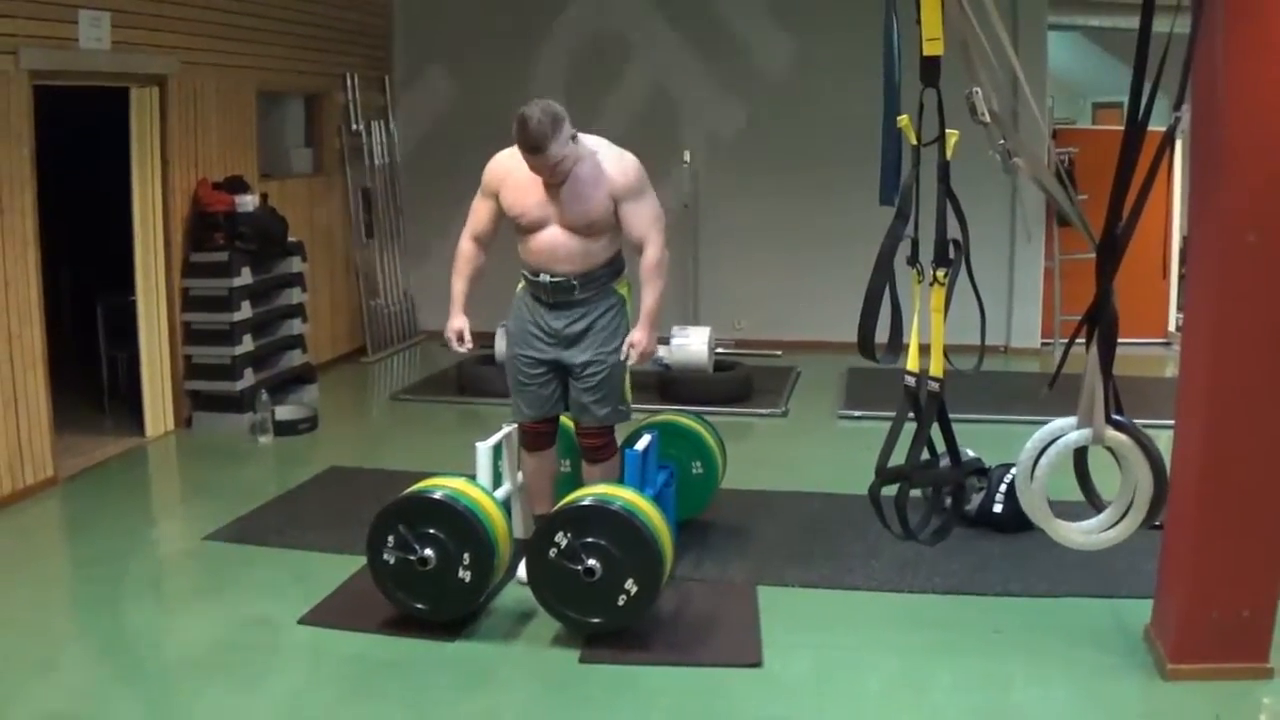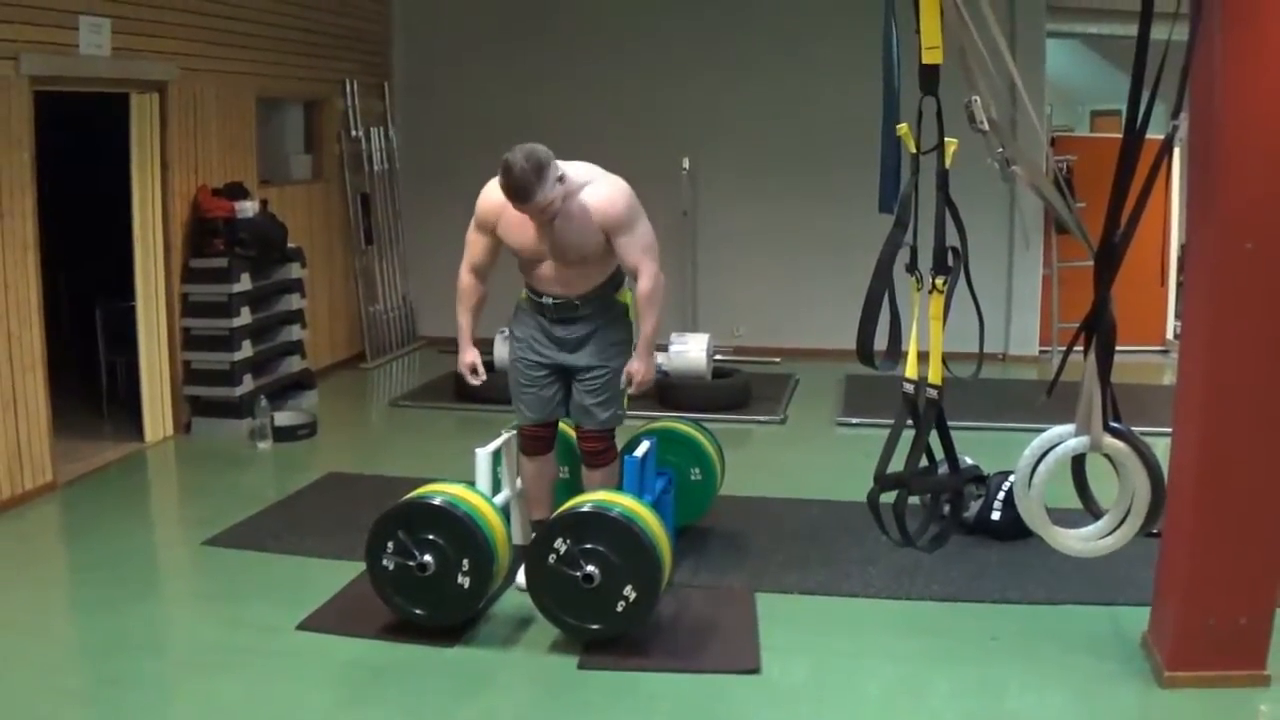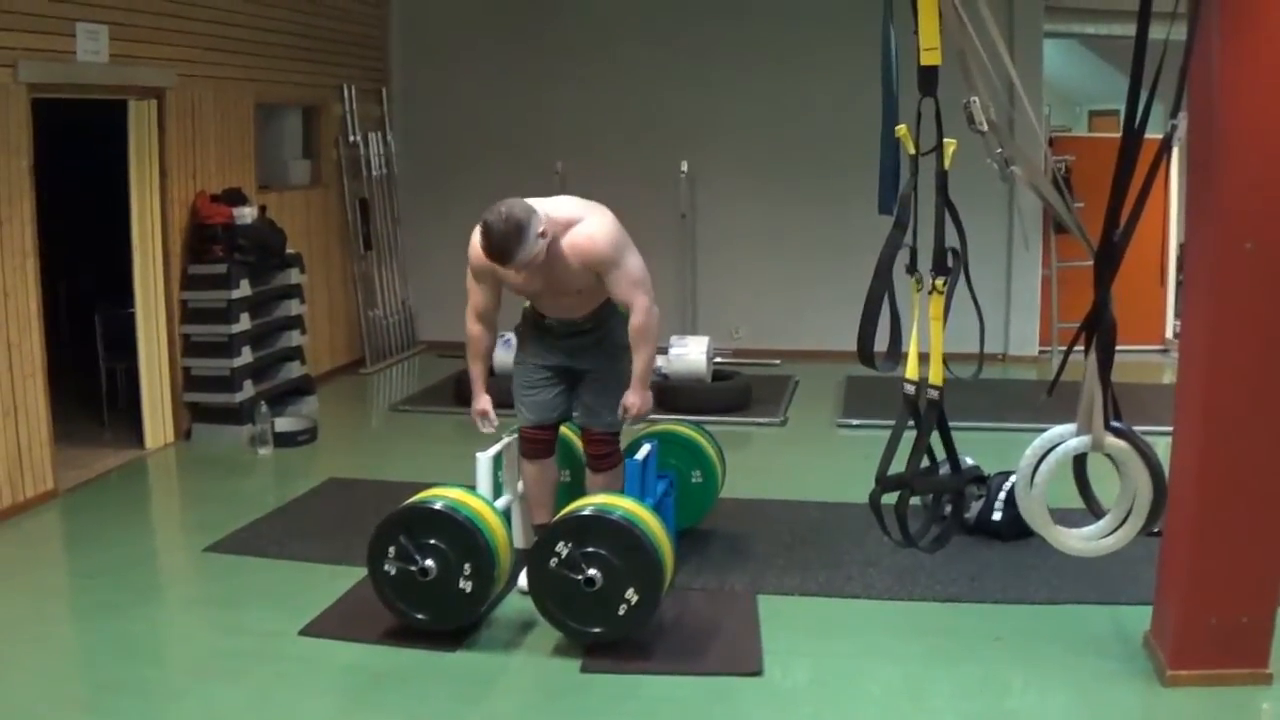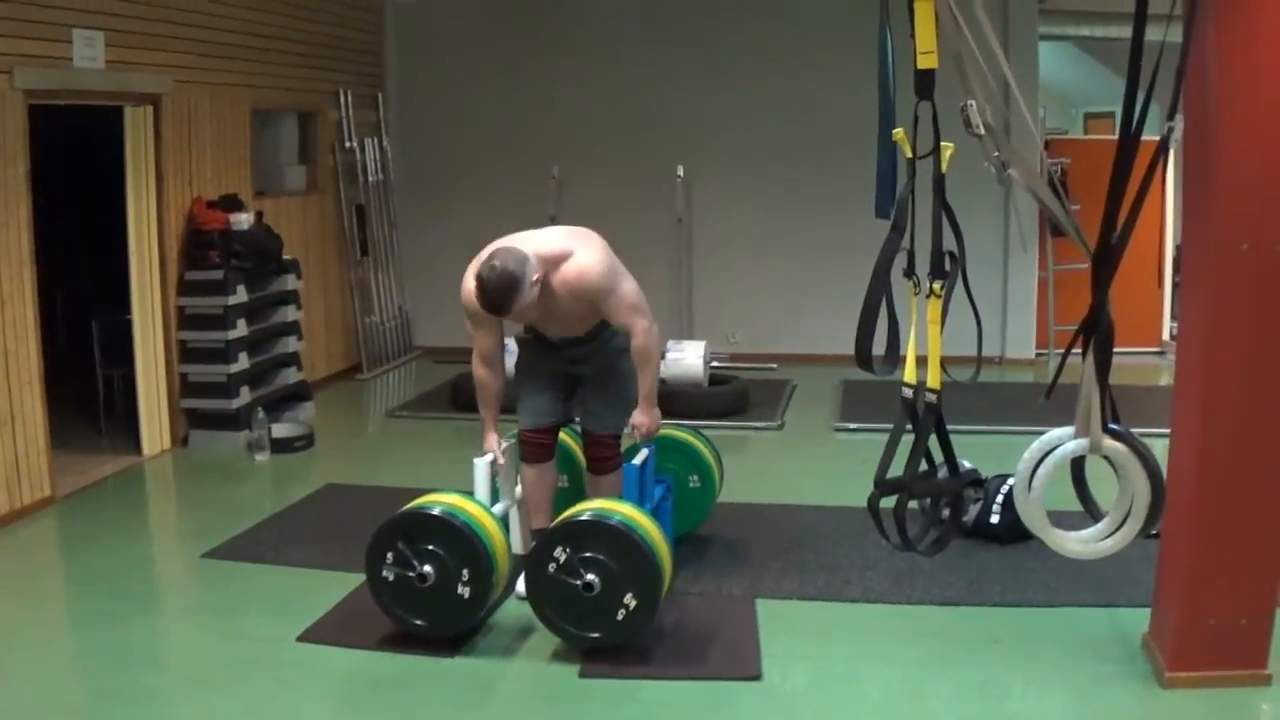
dt=0.4s
person 1, frame 1
left shoulder: (618, 169)
right shoulder: (501, 170)
left elbow: (653, 246)
right elbow: (473, 240)
left wrist: (645, 322)
right wrist: (457, 308)
left hip: (597, 307)
right hip: (532, 307)
left knee: (595, 431)
right knee: (534, 427)
person 1, frame 2
left shoulder: (609, 197)
right shoulder: (491, 202)
left elbow: (649, 273)
right elbow: (472, 272)
left wrist: (644, 352)
right wrist: (466, 341)
left hip: (600, 321)
right hip: (535, 320)
left knee: (595, 436)
right knee: (533, 431)
person 1, frame 3
left shoulder: (595, 235)
right shoulder: (482, 249)
left elbow: (643, 307)
right elbow: (480, 320)
left wrist: (640, 385)
right wrist: (479, 389)
left hip: (604, 331)
right hip: (541, 333)
left knee: (600, 438)
right knee: (534, 435)
person 1, frame 4
left shoulder: (587, 266)
right shoulder: (475, 287)
left elbow: (643, 328)
right elbow: (487, 362)
left wrist: (646, 404)
right wrist: (490, 429)
left hip: (604, 341)
right hip: (542, 345)
left knee: (601, 442)
right knee: (533, 438)
